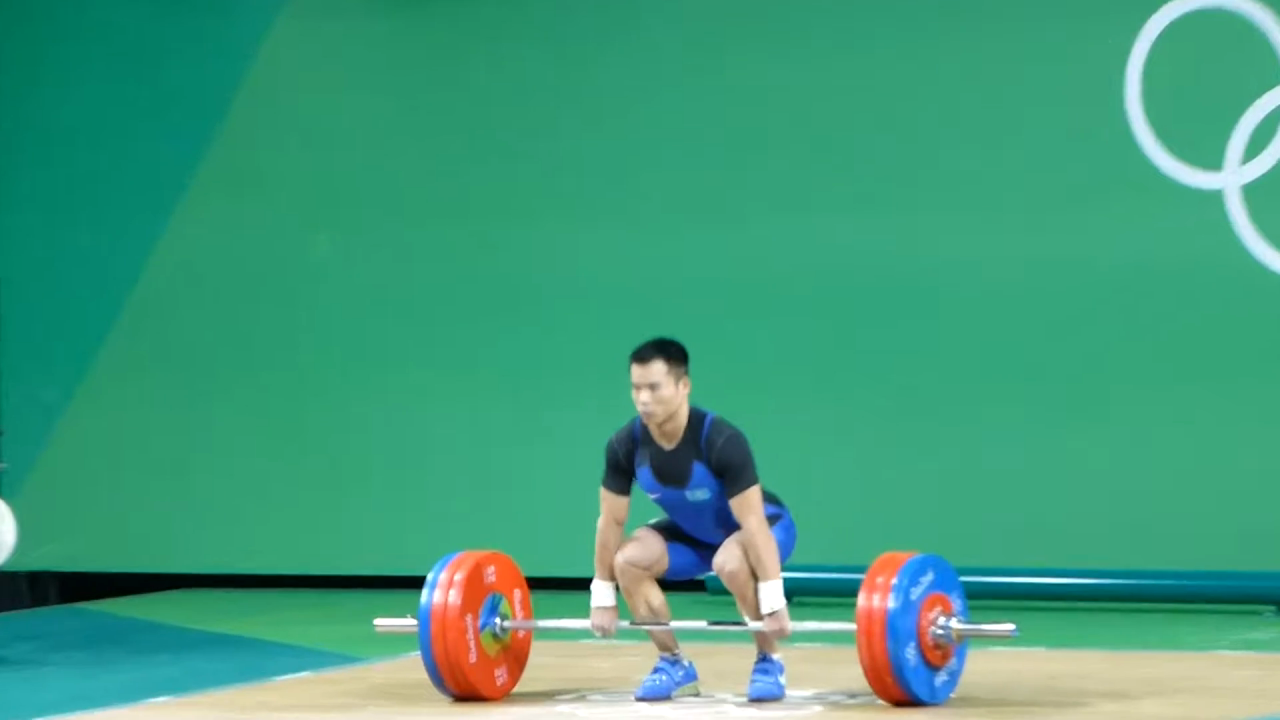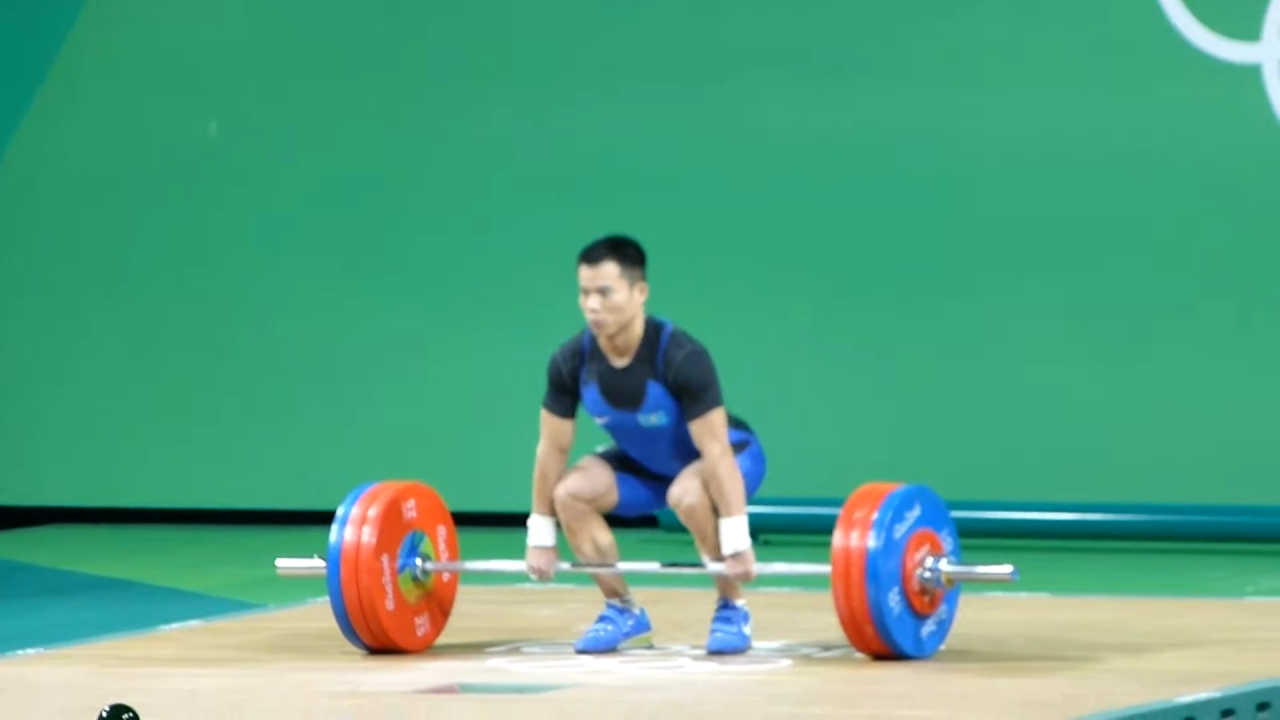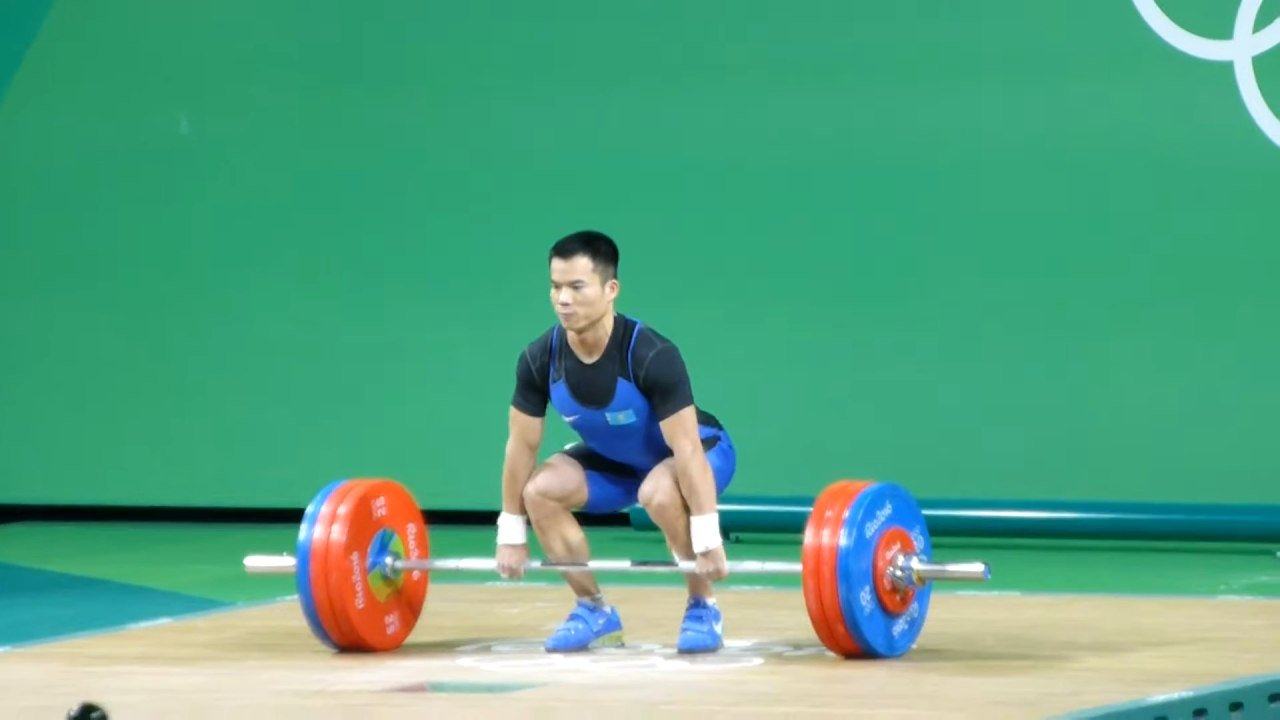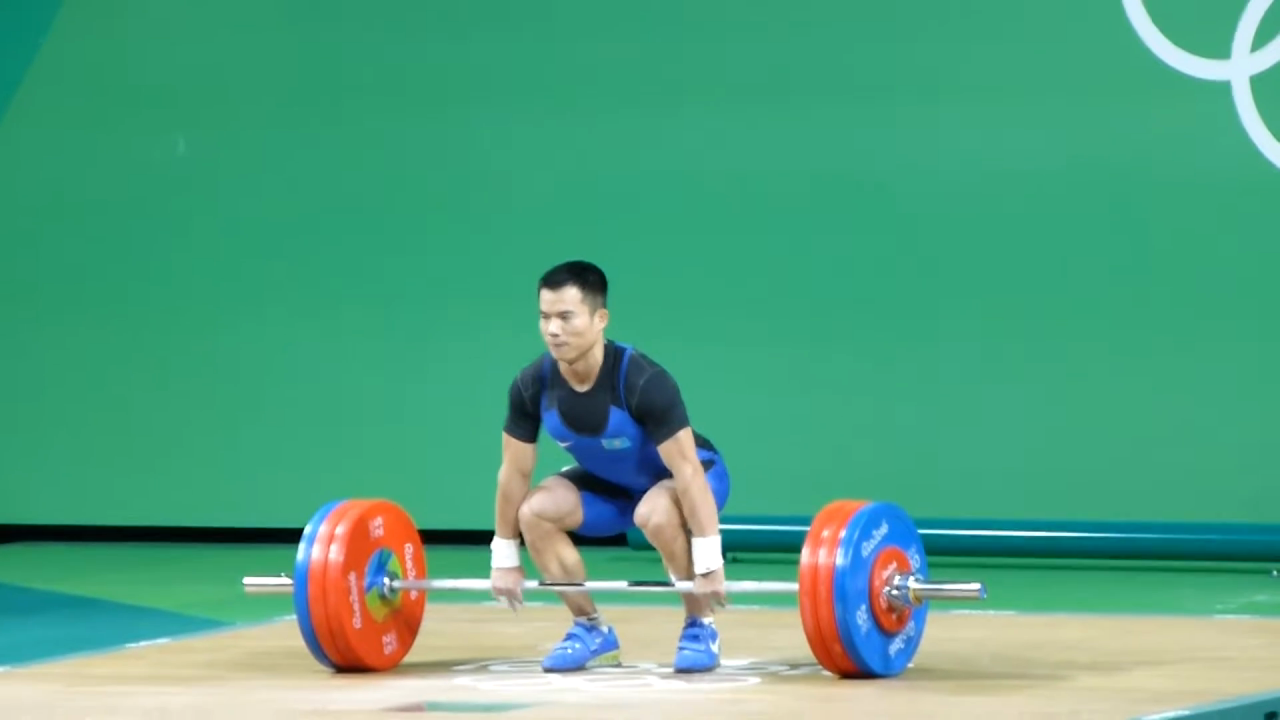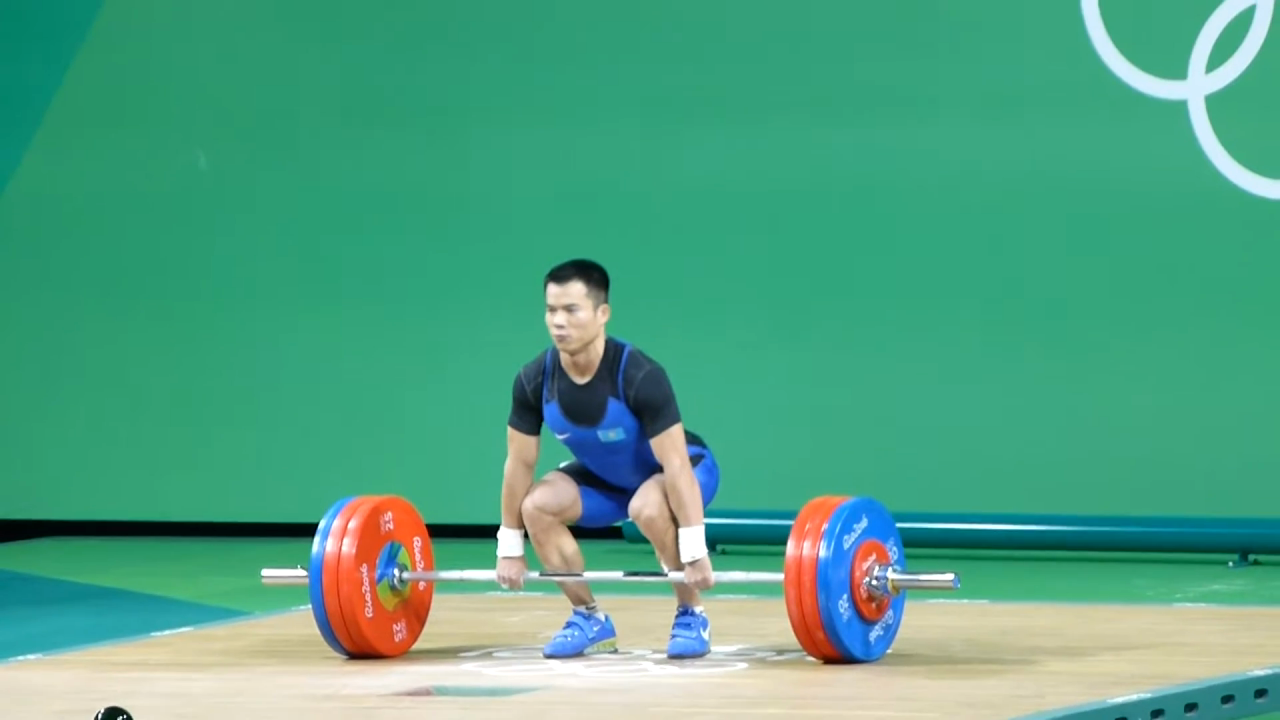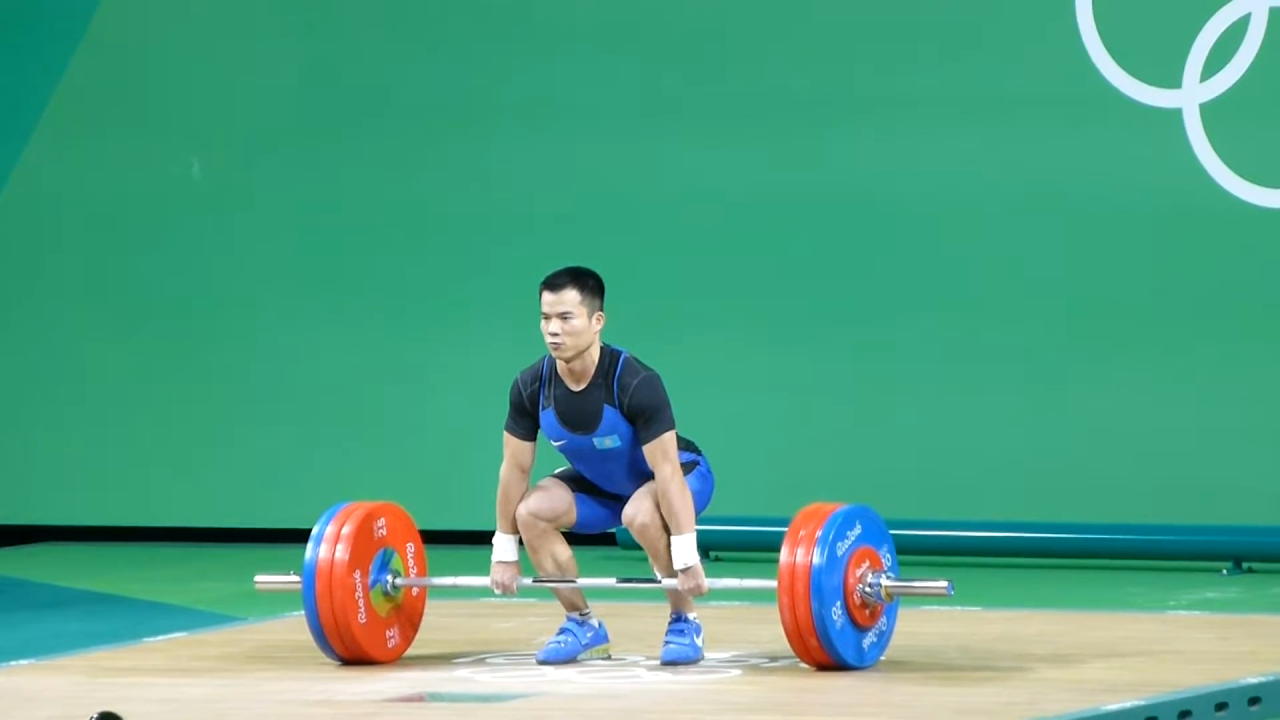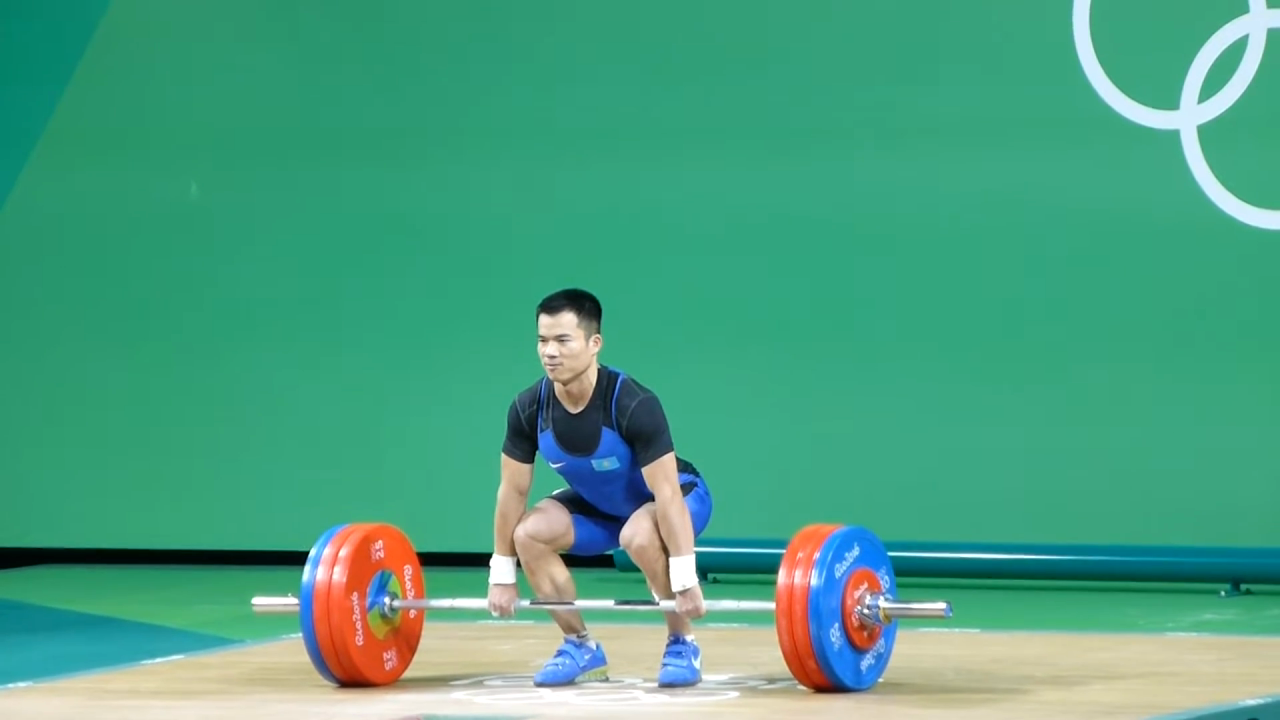
dt=0.7s
person 1, frame 1
left shoulder: (721, 440)
right shoulder: (625, 444)
left elbow: (753, 523)
right elbow: (611, 521)
left wrist: (772, 602)
right wrist: (602, 599)
left hip: (761, 528)
right hip: (693, 533)
left knee: (731, 562)
right knee: (628, 559)
left ankle: (769, 662)
right ankle: (675, 664)
person 1, frame 2
left shoulder: (680, 356)
right shoulder: (570, 361)
left elbow: (715, 450)
right elbow: (552, 447)
left wrist: (737, 541)
right wrist: (541, 536)
left hip: (729, 454)
right hip: (647, 461)
left knee: (689, 494)
right knee: (570, 491)
left ankle: (732, 609)
right ankle: (623, 610)
person 1, frame 3
left shoulder: (651, 355)
right shoulder: (539, 358)
left elbow: (686, 449)
right elbow: (521, 445)
left wrist: (708, 539)
right wrist: (511, 534)
left hip: (700, 448)
right hip: (614, 457)
left knee: (659, 493)
right knee: (540, 489)
left ankle: (703, 609)
right ankle: (594, 609)
person 1, frame 4
left shoulder: (642, 380)
right shoulder: (531, 384)
left elbow: (687, 471)
right elbow: (514, 472)
left wrist: (710, 563)
right wrist: (504, 558)
left hip: (694, 471)
right hip: (610, 480)
left knee: (656, 514)
right knee: (535, 511)
left ankle: (700, 628)
right ankle: (592, 629)
person 1, frame 5
left shoulder: (639, 375)
right shoulder: (534, 379)
left elbow: (675, 464)
right elbow: (519, 464)
left wrist: (695, 551)
right wrist: (510, 549)
left hip: (685, 467)
right hip: (606, 476)
left knee: (649, 507)
right knee: (537, 504)
left ankle: (691, 617)
right ankle: (590, 618)
person 1, frame 6
left shoulder: (634, 382)
right shoulder: (531, 386)
left elbow: (667, 473)
right elbow: (514, 468)
left wrist: (687, 558)
right wrist: (505, 552)
left hip: (680, 472)
right hip: (601, 482)
left knee: (641, 515)
right knee: (531, 511)
left ankle: (684, 623)
right ankle: (583, 624)
person 1, frame 7
left shoulder: (632, 404)
right shoulder: (528, 408)
left elbow: (666, 495)
right elbow: (512, 490)
left wrist: (686, 580)
right wrist: (502, 575)
left hip: (676, 495)
right hip: (599, 502)
left knee: (639, 536)
right knee: (529, 532)
left ankle: (682, 645)
right ankle: (581, 647)
